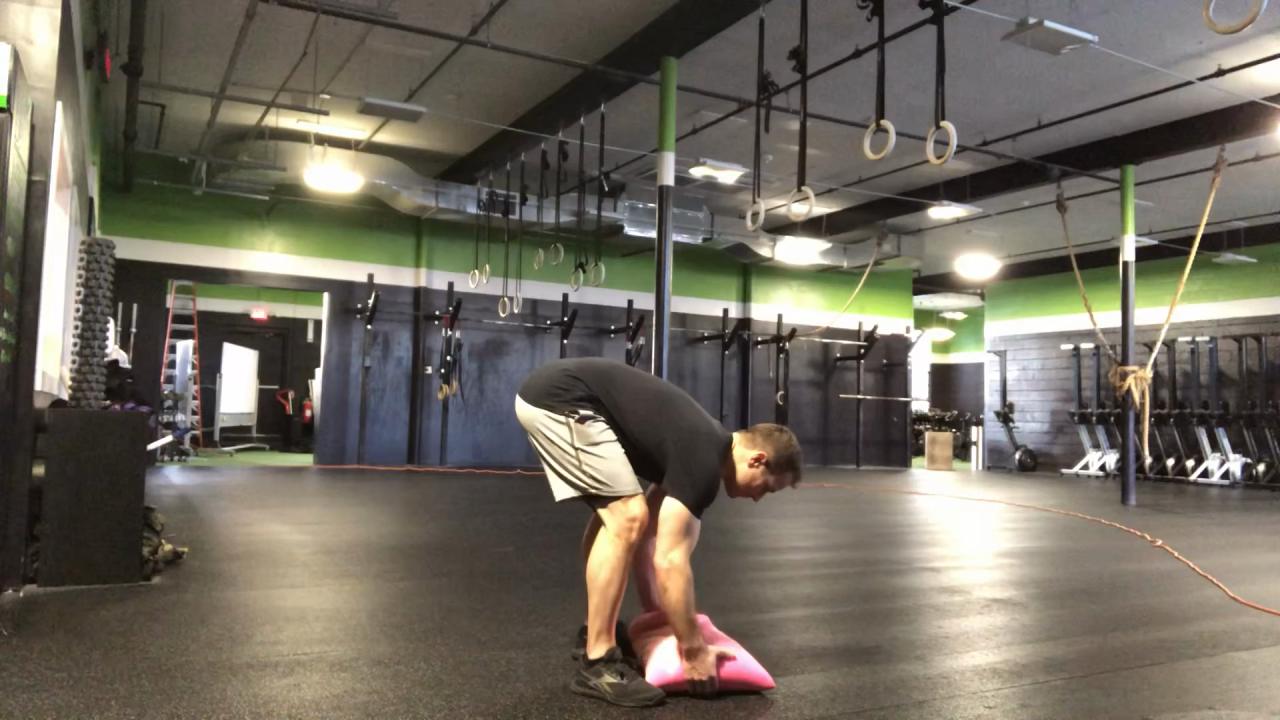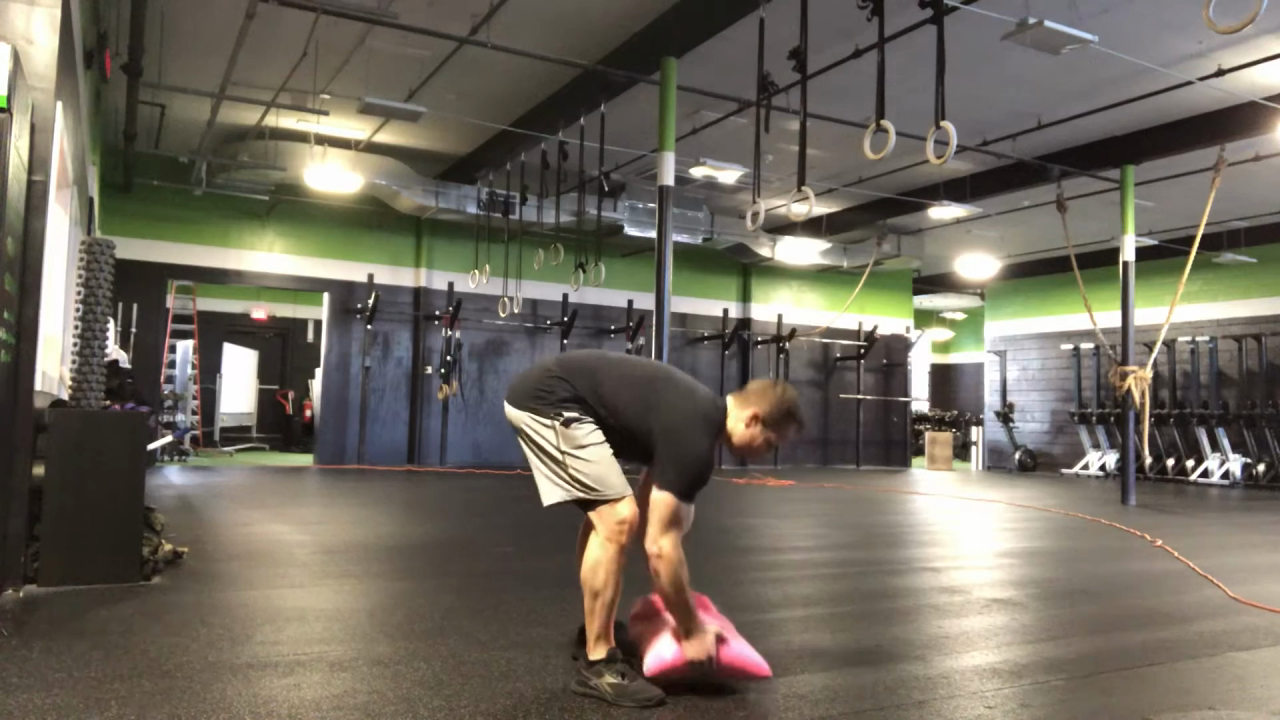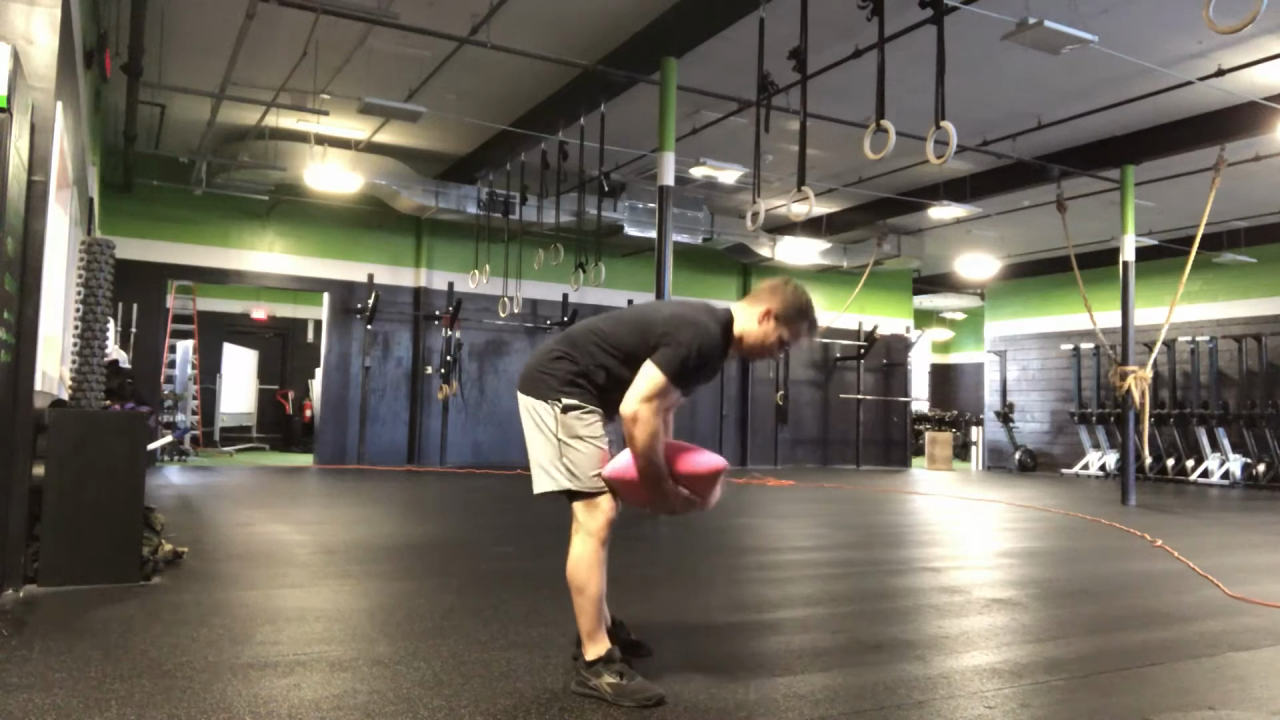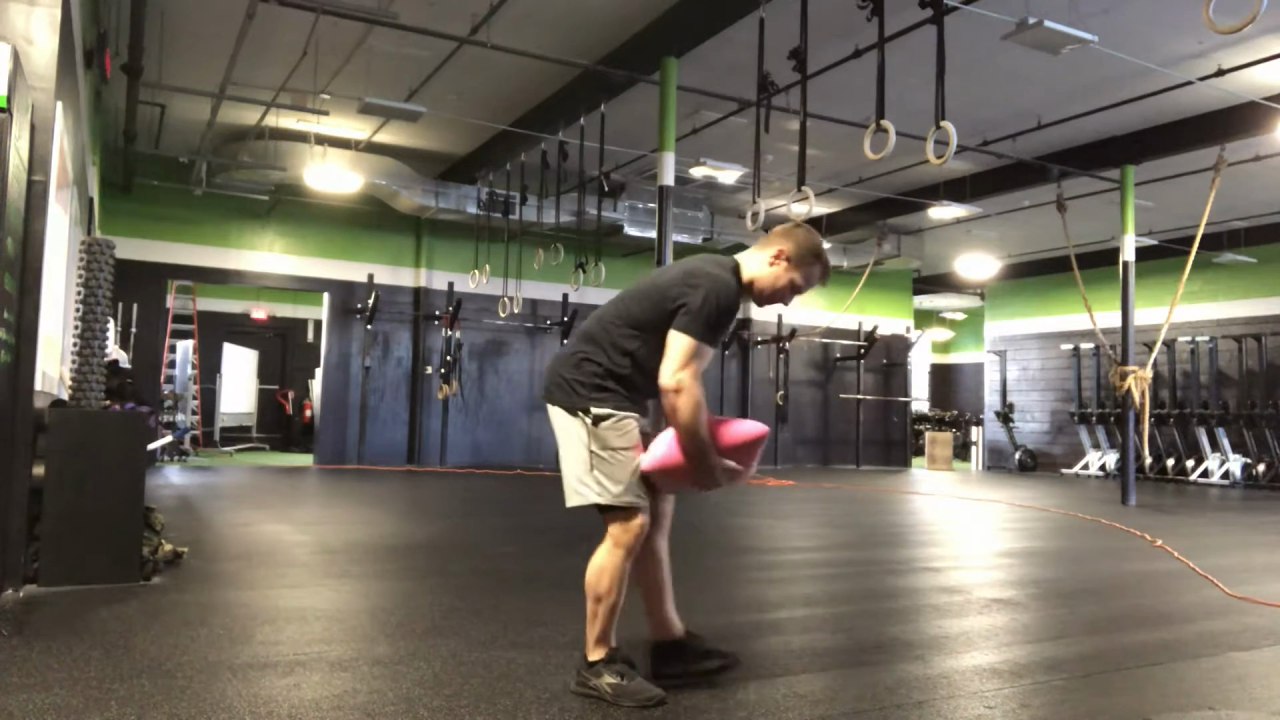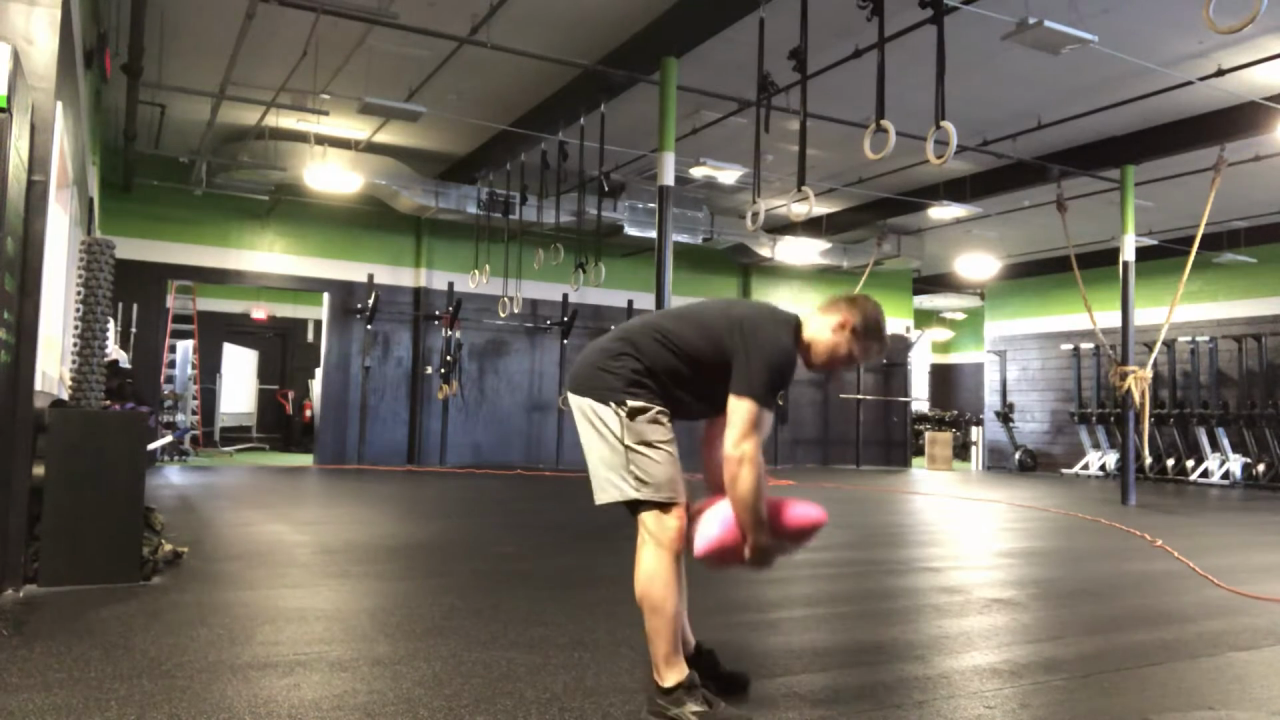
dt=0.5s
person 1, frame 1
left shoulder: (704, 444)
right shoulder: (703, 461)
left elbow: (651, 531)
right elbow: (670, 561)
left wrist: (653, 615)
right wrist: (694, 652)
left hip: (547, 393)
right hip: (558, 399)
left knee: (613, 514)
right knee: (626, 518)
left ankle: (596, 632)
right ankle: (597, 664)
person 1, frame 2
left shoulder: (703, 414)
right shoulder: (694, 437)
left elbow: (653, 514)
right elbow: (661, 546)
left wrist: (669, 600)
right wrist: (692, 632)
left hip: (540, 392)
right hip: (547, 401)
left knee: (604, 514)
right knee: (617, 520)
left ankle: (596, 633)
right ankle: (597, 664)
person 1, frame 3
left shoulder: (710, 336)
right shoulder: (700, 336)
left elbow: (659, 407)
right elbow: (638, 413)
left wrist: (662, 476)
right wrist: (665, 490)
left hip: (569, 388)
right hip: (559, 386)
left knee: (598, 511)
right knee: (595, 515)
left ankle: (599, 628)
right ankle: (596, 664)
person 1, frame 4
left shoulder: (714, 280)
right shoulder: (717, 287)
left elbow: (675, 376)
right elbow: (677, 383)
left wrist: (690, 451)
right wrist: (707, 464)
left hip: (607, 392)
right hip: (590, 392)
left knee: (656, 510)
right knee: (629, 525)
left ankle: (671, 644)
right ankle: (598, 664)
person 1, frame 5
left shoulder: (768, 334)
right shoulder: (775, 346)
left elbow: (721, 436)
right elbow: (741, 451)
left wrist: (726, 507)
right wrist: (757, 537)
left hip: (605, 381)
right hip: (615, 385)
left knee: (670, 526)
right knee: (665, 529)
left ankle: (685, 655)
